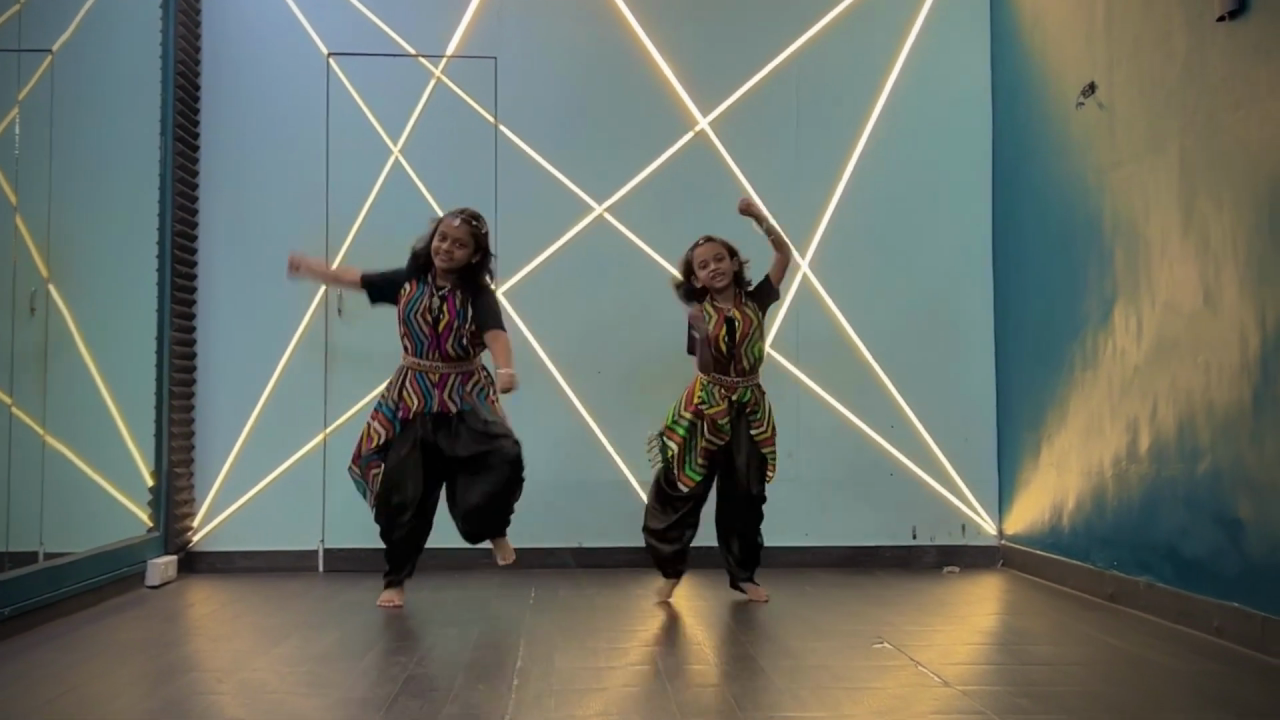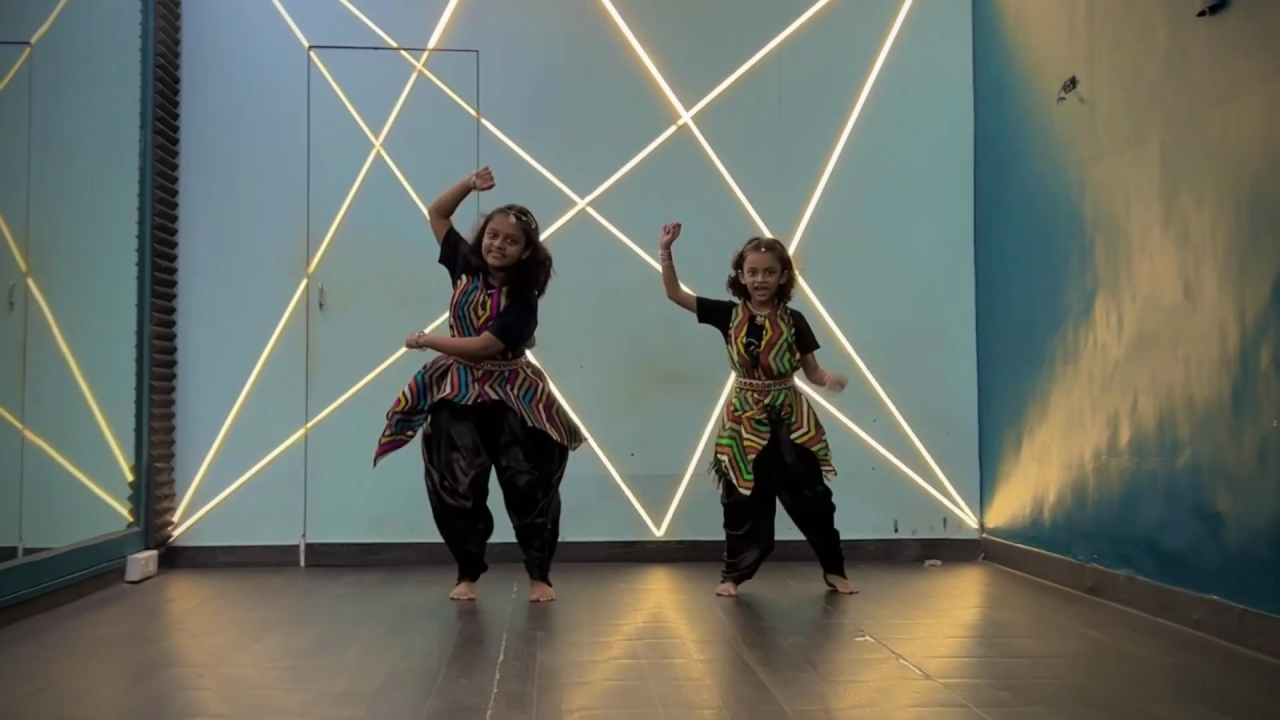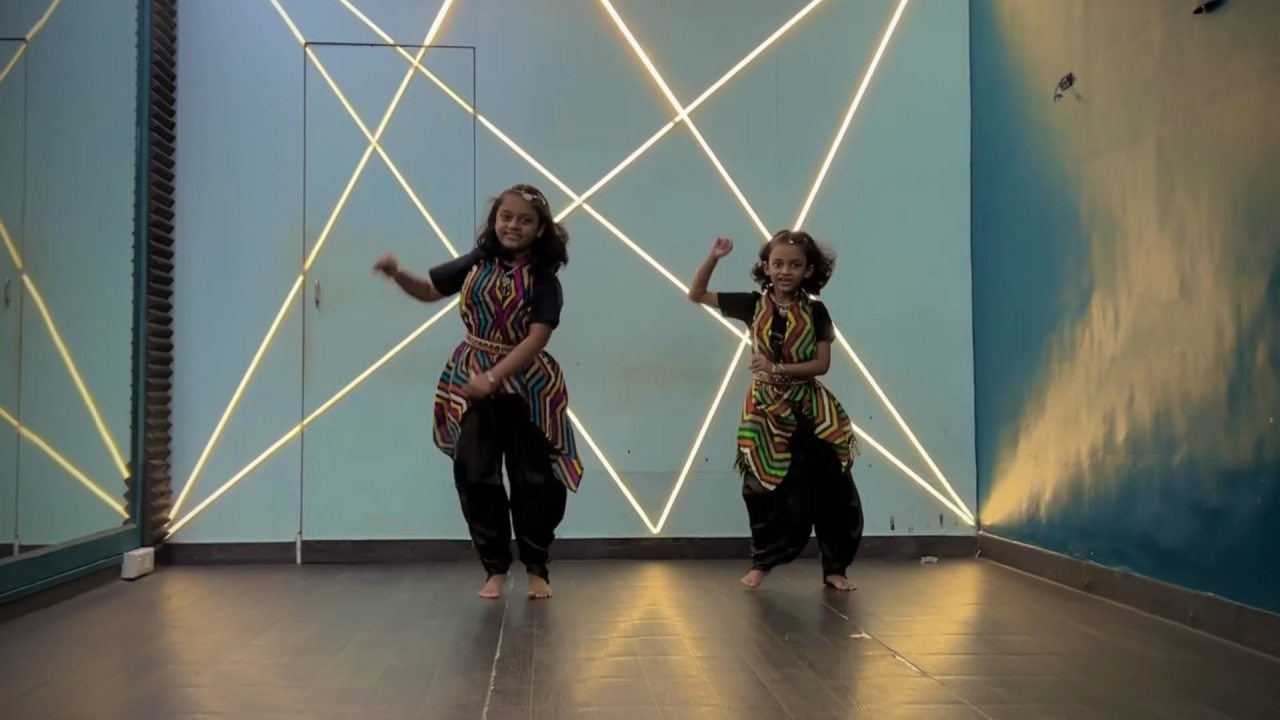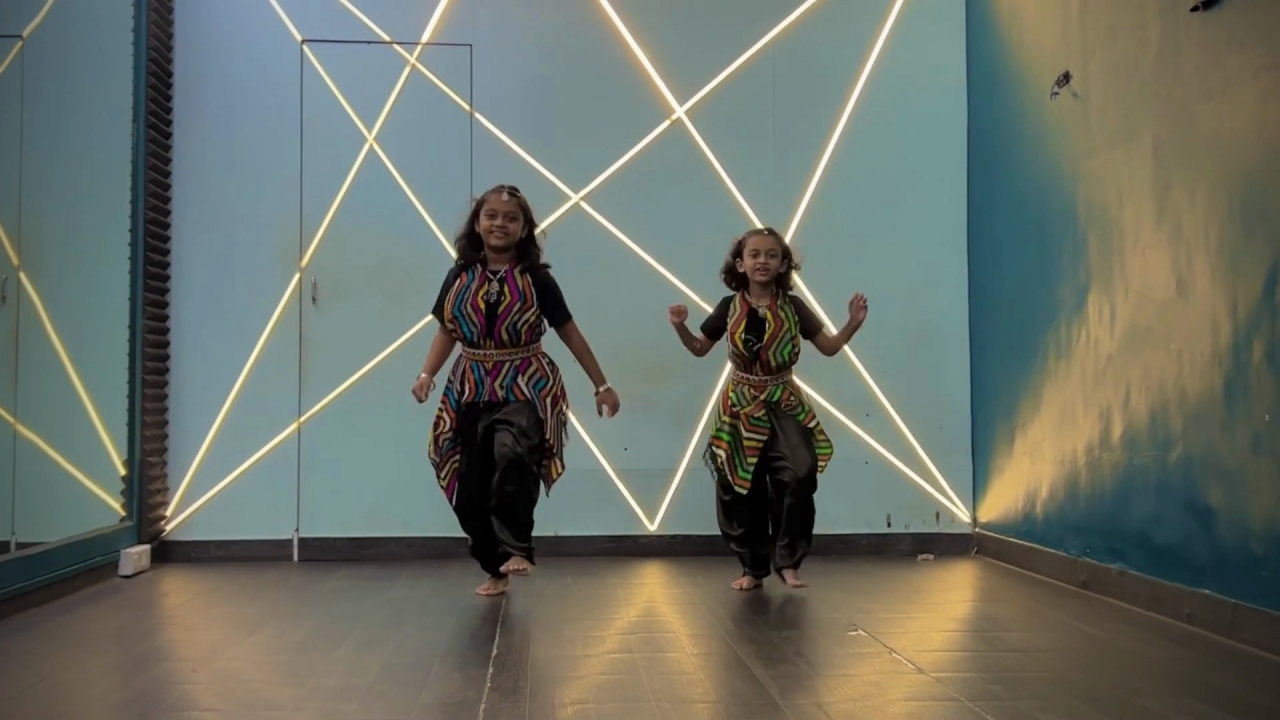
dt=0.3s
person 1, frame 1
left shoulder: (478, 295)
right shoulder: (407, 282)
left elbow: (496, 333)
right elbow: (355, 278)
left wrist: (506, 368)
right wrist: (307, 266)
left hip: (466, 396)
right hip: (413, 397)
left knee: (502, 455)
right knee: (404, 492)
left ankle: (494, 530)
right ankle: (395, 580)
person 1, frame 2
left shoulder: (522, 299)
right shoulder: (465, 266)
left elbow: (486, 347)
right elbow: (438, 215)
left wrist: (426, 342)
right wrist: (468, 186)
left hip: (512, 395)
right hip: (457, 391)
left knee: (530, 484)
right knee: (458, 488)
left ankle: (539, 574)
right ankle: (469, 573)
person 1, frame 3
left shoulder: (544, 280)
right shoulder: (473, 265)
left elbow: (535, 339)
right elbow: (426, 291)
left wrist: (494, 376)
right wrist: (397, 273)
left hip: (526, 384)
right hip: (471, 380)
left knee: (533, 479)
right knee: (477, 477)
left ankle: (536, 569)
right ankle: (495, 568)
person 1, frame 4
left shoulder: (536, 278)
right shoulder: (458, 278)
left elbow: (569, 331)
right elbow: (445, 332)
left wrist: (601, 382)
right wrist: (425, 375)
left hip: (525, 386)
right hip: (470, 389)
left knee: (513, 458)
right knee: (471, 488)
left ankle: (516, 551)
right ankle: (495, 569)
person 2, frame 1
left shoulder: (755, 301)
right shoulder: (700, 318)
left elbow: (784, 256)
right elbow: (706, 368)
left wrist: (759, 218)
right wrist: (701, 334)
left hip: (748, 407)
right hip: (708, 407)
left knee: (746, 494)
right knee: (681, 488)
left ankle: (743, 574)
right ankle: (671, 569)
person 2, frame 2
left shoulder: (792, 320)
right shoulder: (727, 315)
left elbow: (811, 370)
right elbow: (674, 294)
left wrist: (830, 380)
right wrist: (666, 250)
left hip: (791, 415)
right hip: (746, 414)
left knee: (812, 496)
right knee: (744, 498)
left ankle: (834, 569)
right ankle: (734, 573)
person 2, frame 3
left shoulder: (815, 312)
right shoulder: (752, 306)
left elbow: (821, 365)
right elbow: (696, 295)
left wrist: (779, 370)
right wrist: (713, 259)
left hip: (811, 408)
right hip: (766, 409)
left knee: (832, 490)
right knee: (766, 491)
left ankle: (835, 567)
right ankle: (764, 561)
person 2, frame 4
left shoulder: (793, 307)
right shoulder: (729, 307)
left elbow: (828, 346)
right elbow: (700, 349)
left wrist: (853, 322)
right wrist: (681, 327)
left hip: (785, 404)
right hip: (741, 407)
left knee: (798, 475)
right knee: (741, 492)
left ankle: (788, 561)
right ankle: (754, 567)
